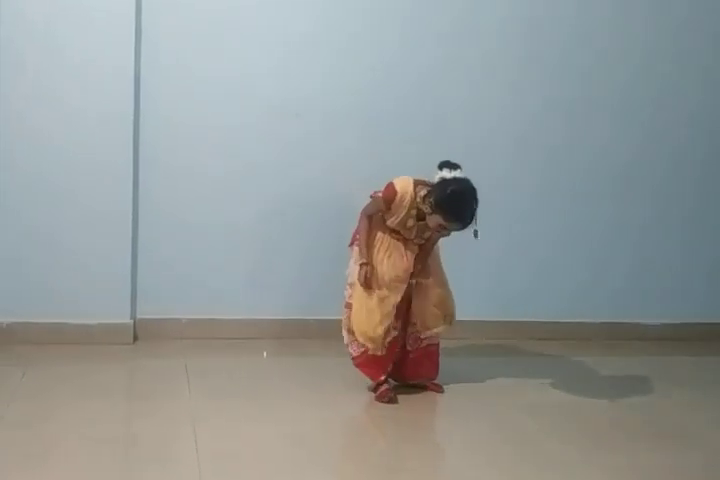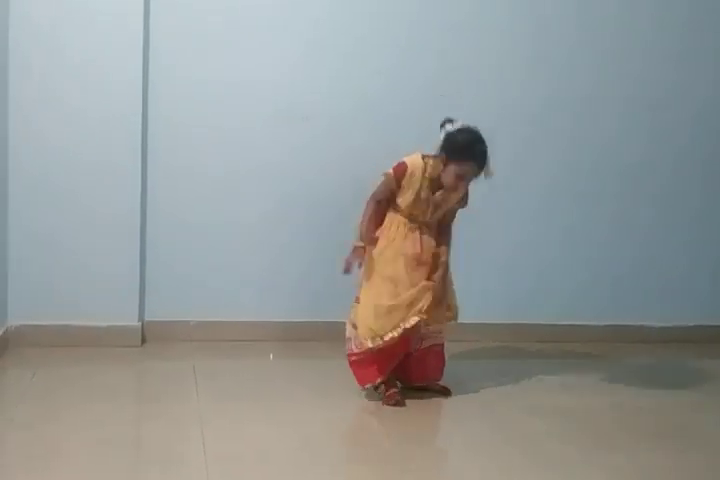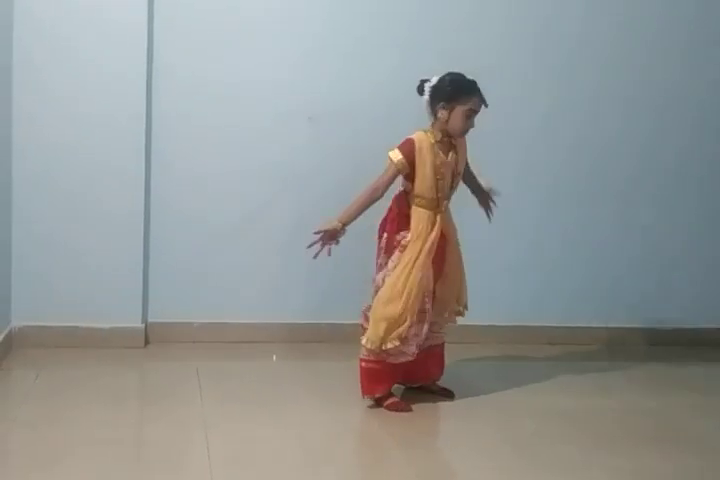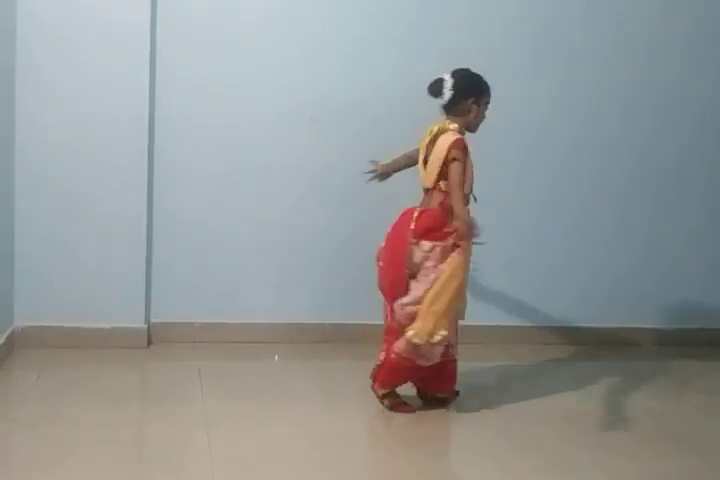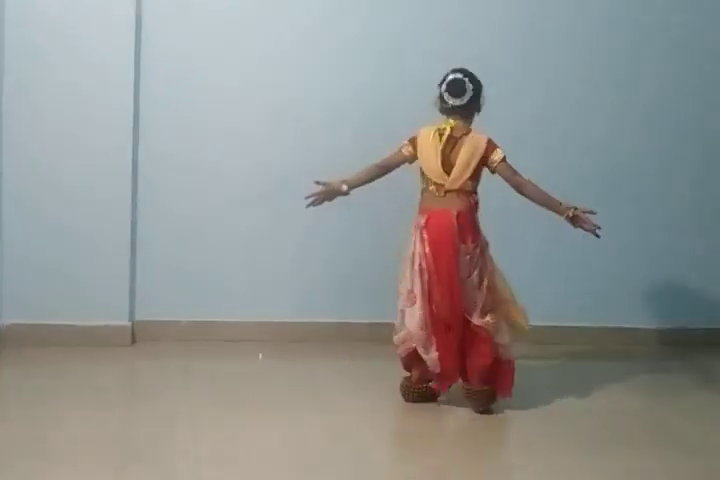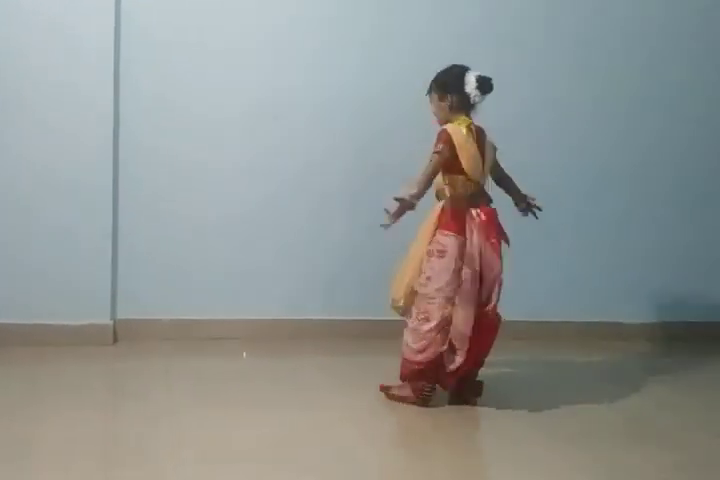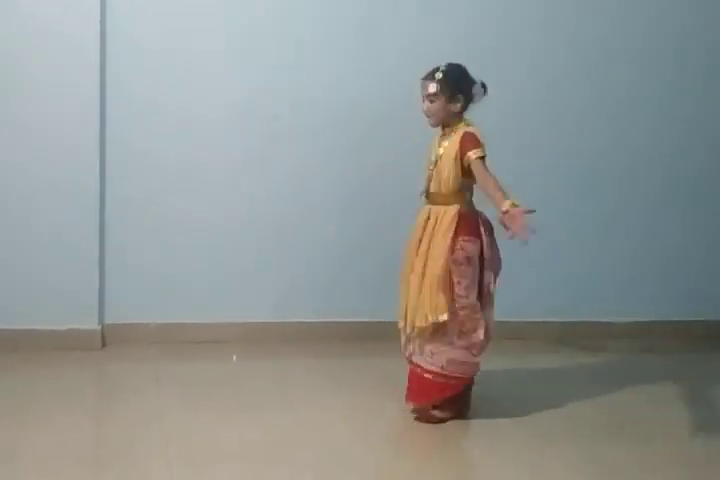
dt=0.3s
person 1, frame 1
left shoulder: (444, 217)
right shoulder: (400, 191)
left elbow: (426, 249)
right elbow: (366, 215)
left wrist: (412, 282)
right wrist: (364, 260)
left hip: (413, 249)
right hip: (380, 241)
left knee: (429, 305)
right knee: (373, 310)
left ankle: (417, 372)
right ankle: (379, 376)
person 1, frame 2
left shoulder: (459, 188)
right shoulder: (409, 168)
left elbow: (445, 227)
right elbow: (375, 200)
left wrist: (441, 268)
right wrist: (361, 244)
left hip: (426, 242)
right hip: (393, 238)
left knee: (432, 308)
right knee: (383, 308)
left ankle: (421, 374)
right ankle: (383, 378)
person 1, frame 3
left shoulder: (457, 146)
right shoulder: (415, 146)
left elbow: (464, 172)
right elbow: (378, 186)
left wrist: (481, 192)
right wrist: (340, 223)
left hip: (439, 231)
right hip: (410, 232)
left knee: (431, 308)
right knee: (398, 308)
left ankle: (420, 376)
right ankle: (379, 386)
person 1, frame 4
left shoulder: (437, 136)
right shoulder: (456, 143)
left elbow: (415, 156)
right elbow: (456, 191)
left wrist: (386, 169)
right wrist: (464, 222)
left hip: (425, 227)
right hip: (440, 233)
left knee: (435, 311)
right knee: (430, 311)
left ankle: (434, 385)
right ankle: (386, 382)
person 1, frame 5
left shoulder: (422, 138)
right shoulder: (482, 144)
left elbow: (382, 167)
right elbow: (520, 183)
left wrist: (341, 187)
right wrist: (567, 212)
left hip: (426, 227)
right hip: (461, 230)
left knee: (420, 308)
right knee: (474, 311)
left ankle: (418, 381)
right ankle: (481, 389)
person 1, frame 6
left shoulder: (449, 136)
right shoulder: (484, 138)
left elbow: (430, 171)
right elbow: (497, 174)
left wrist: (411, 198)
right wrist: (520, 198)
left hip: (454, 227)
right hip: (483, 226)
left knee: (432, 304)
right knee: (475, 307)
left ankle: (416, 383)
right ankle: (464, 381)
person 1, frame 7
left shoulder: (465, 138)
right shoulder: (444, 137)
left elbow: (485, 177)
left wrist: (509, 209)
left hip: (457, 232)
right hip: (432, 227)
left knee: (448, 315)
right knee: (427, 311)
left ankle: (447, 397)
right ankle: (452, 388)
